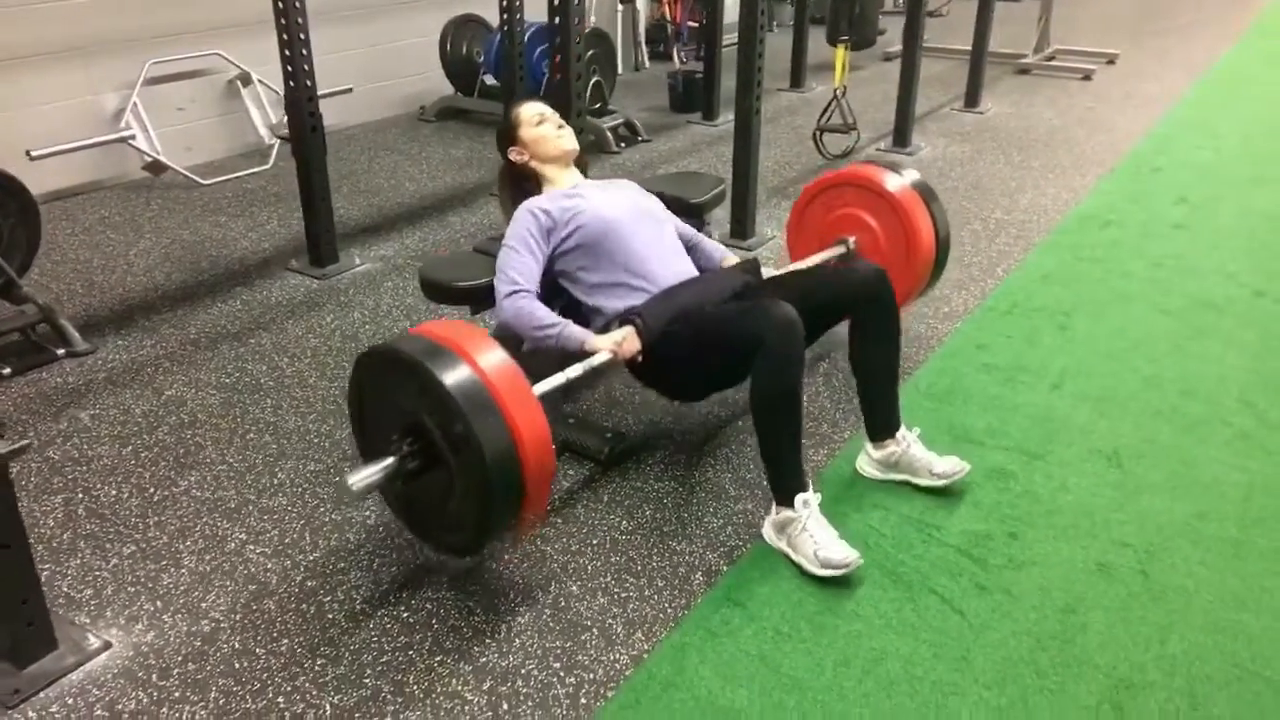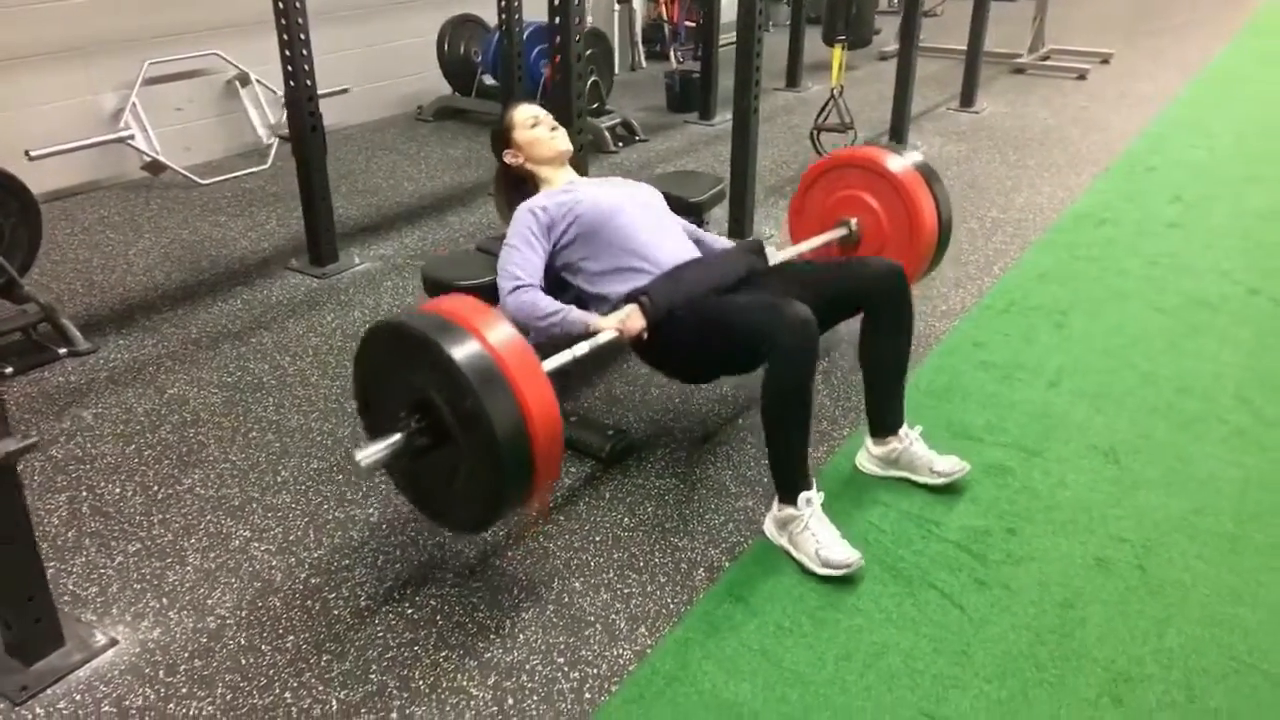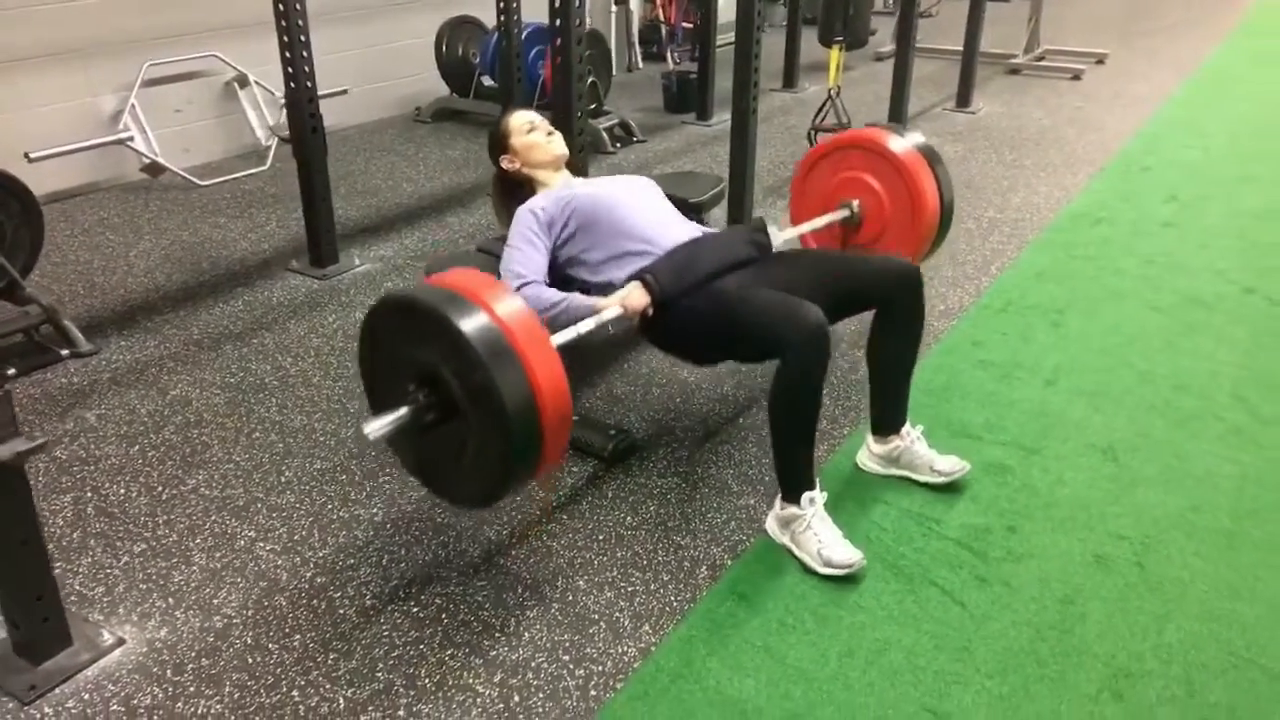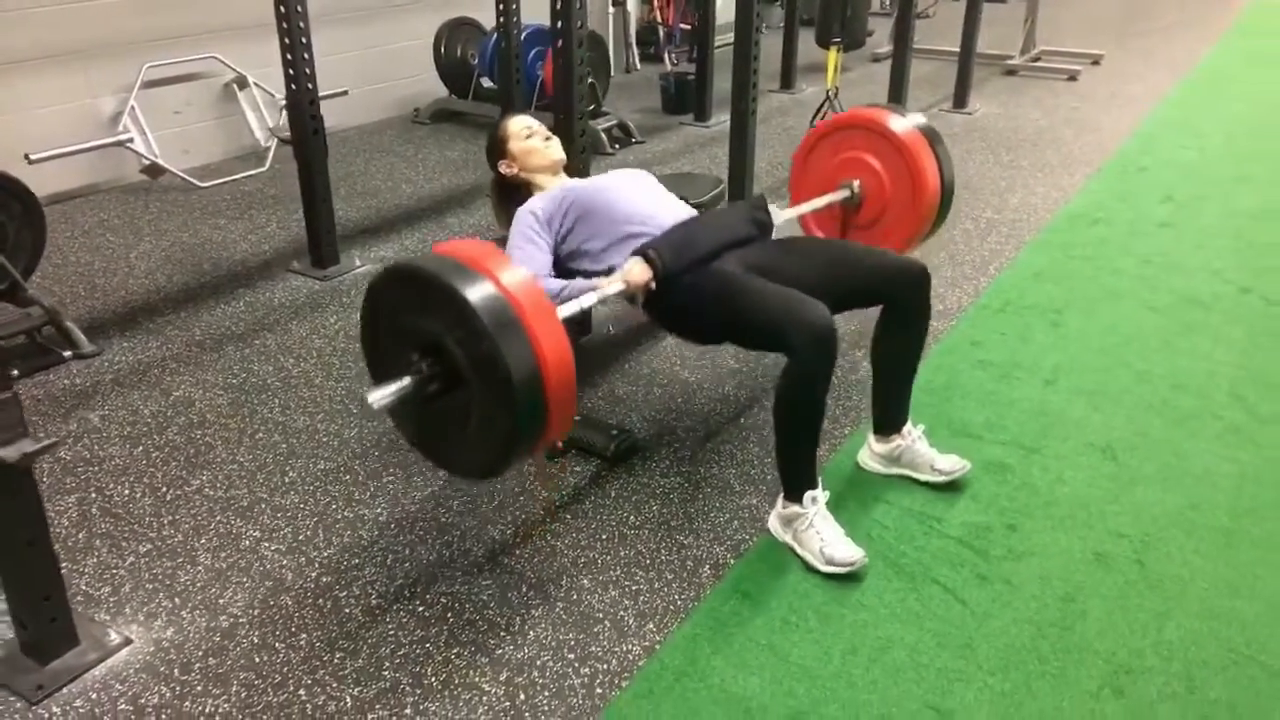
dt=0.1s
person 1, frame 1
left shoulder: (620, 188)
right shoulder: (536, 214)
left elbow: (686, 235)
right elbow: (513, 302)
left wrist: (734, 264)
right wrist: (593, 339)
left hip: (711, 302)
right hip: (657, 340)
left knee: (867, 280)
right knee: (779, 323)
left ankle: (887, 447)
right ankle: (790, 513)
person 1, frame 2
left shoulder: (622, 182)
right shoulder: (535, 213)
right elbow: (518, 298)
left wrist: (741, 252)
right wrist: (600, 321)
left hip: (724, 282)
right hip: (670, 318)
left knee: (885, 278)
right knee: (793, 327)
left ankle: (887, 444)
right ankle: (792, 510)
person 1, frame 3
left shoulder: (622, 181)
right shoulder: (536, 213)
right elbow: (523, 294)
left wrist: (750, 234)
right wrist: (604, 302)
left hip: (733, 266)
right hip: (675, 304)
left knee: (899, 279)
right knee: (804, 328)
left ankle: (889, 441)
right ankle: (795, 509)
person 1, frame 4
left shoulder: (619, 178)
right shoulder: (534, 214)
left wrist: (759, 214)
right wrist: (610, 277)
left hip: (743, 247)
right hip: (685, 277)
left knee: (907, 278)
right knee: (813, 329)
left ankle: (891, 441)
right ankle: (797, 509)
